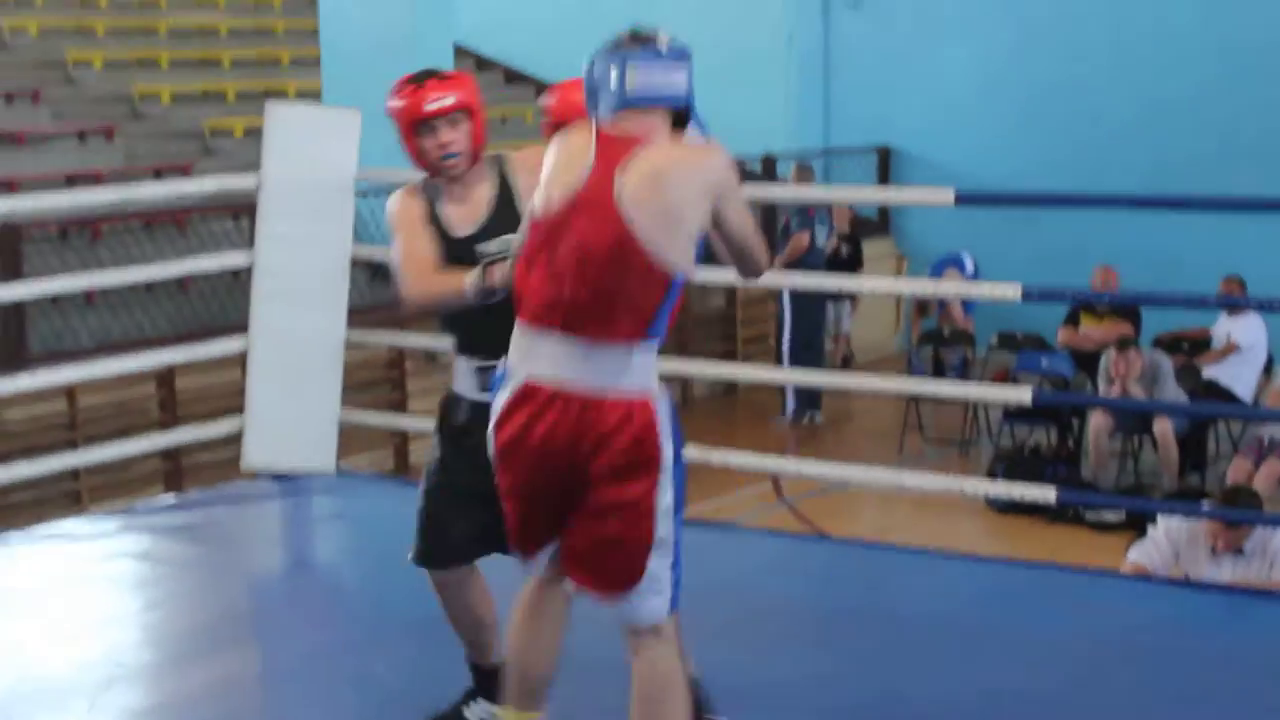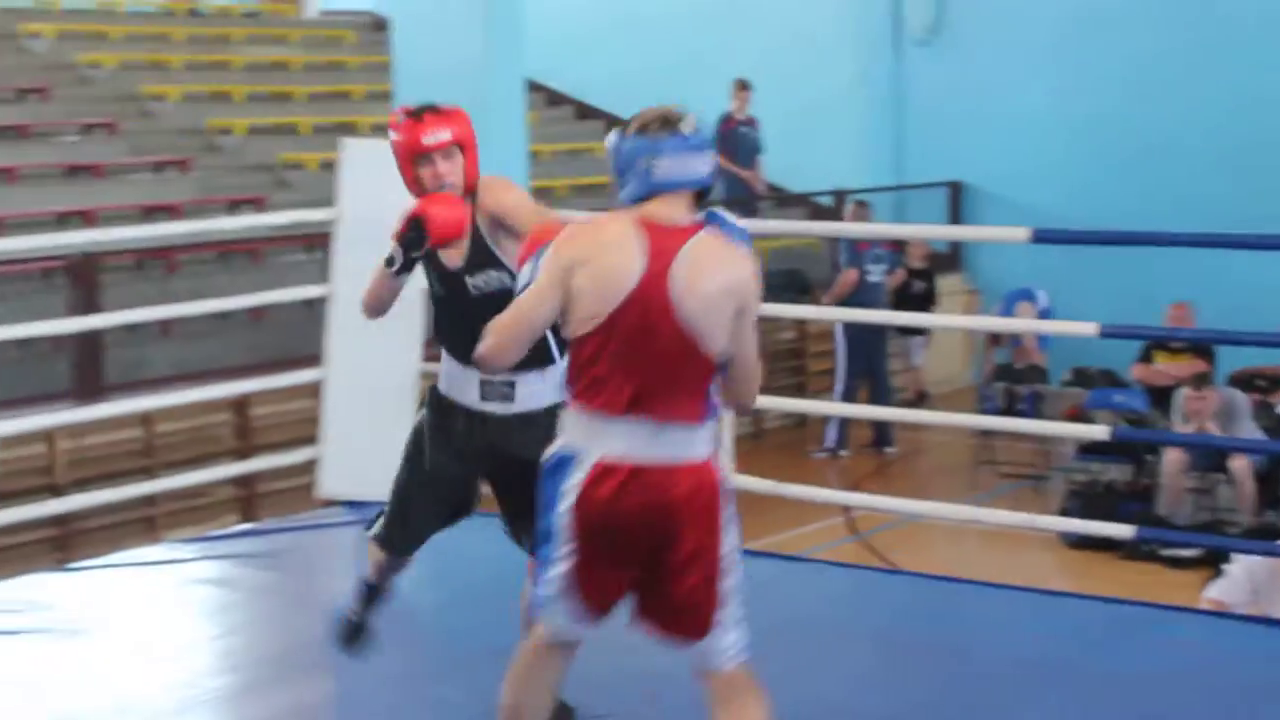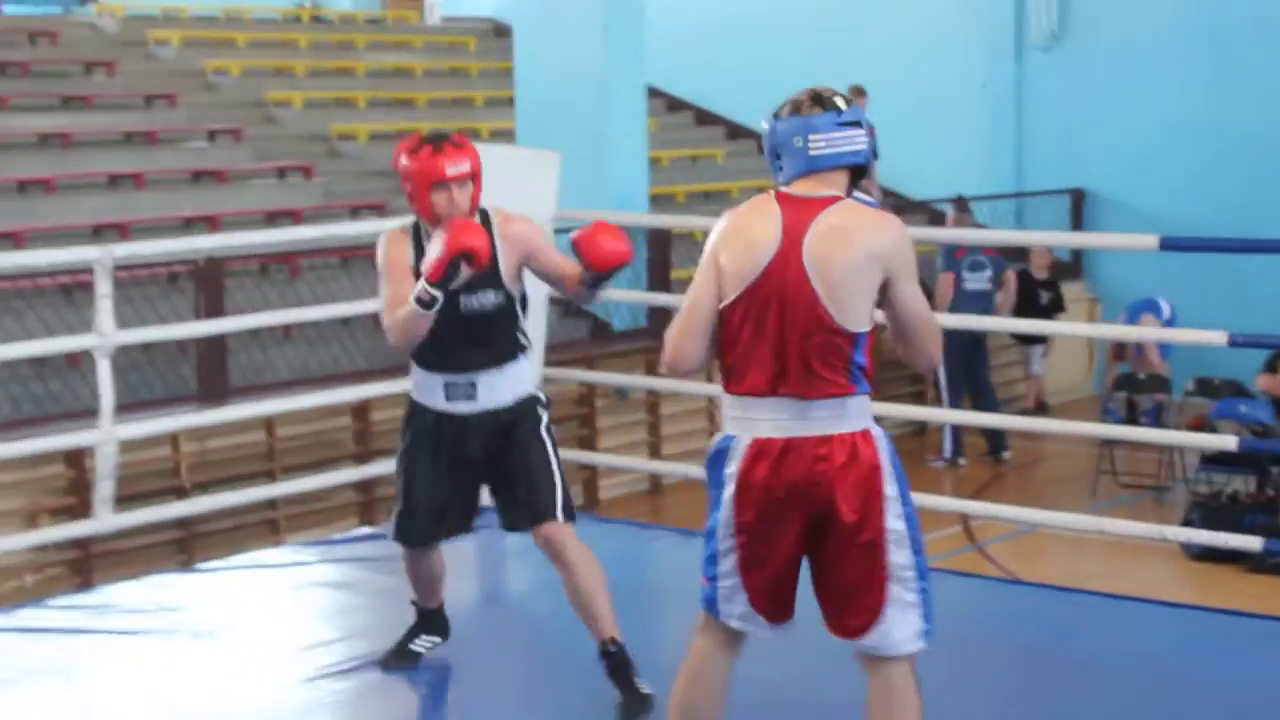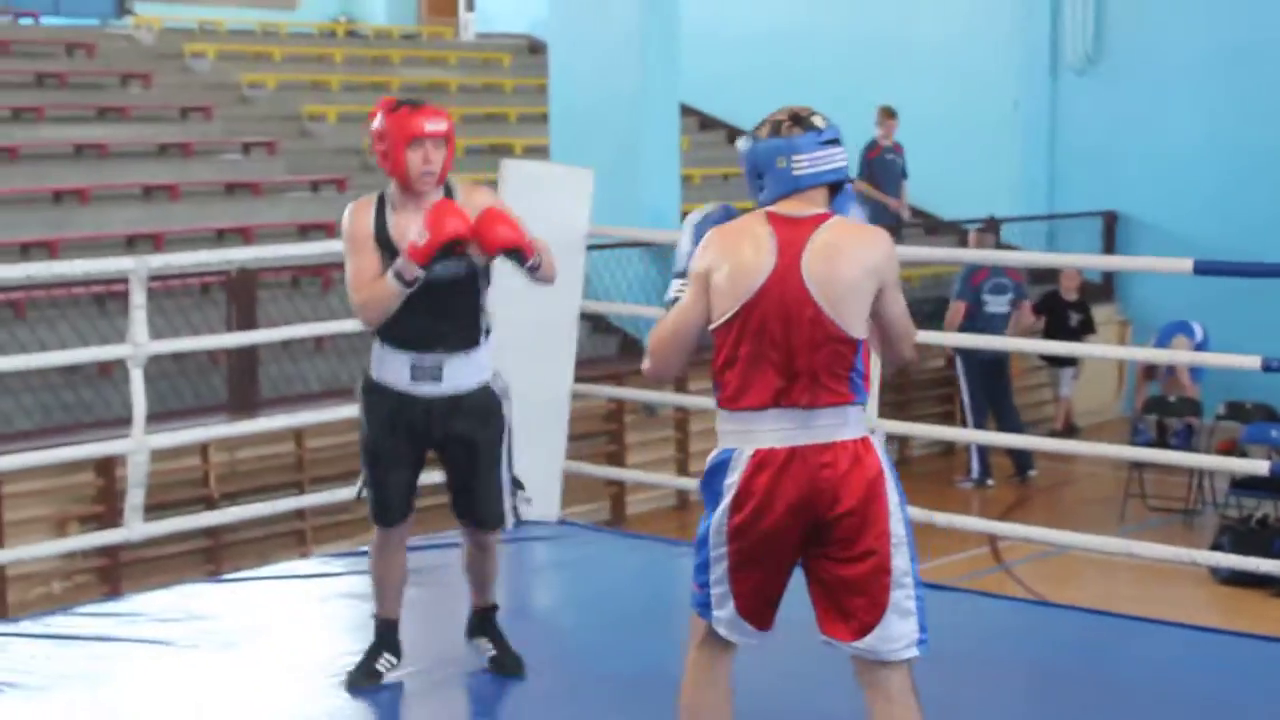
dt=0.3s
person 1, frame 1
left shoulder: (563, 151)
right shoulder: (701, 165)
right elbow: (754, 263)
left hip: (529, 401)
right hip: (621, 416)
left knee: (549, 577)
right knee: (650, 627)
person 1, frame 2
left shoulder: (581, 244)
right shoulder: (733, 260)
left elbow: (494, 354)
right elbow: (742, 394)
left wrist: (537, 282)
left hip: (594, 471)
right hip: (686, 478)
left knee: (554, 636)
right knee: (727, 667)
person 1, frame 3
left shoulder: (735, 227)
right shoulder: (881, 233)
left elbow: (680, 359)
right elbow: (926, 354)
left hip: (754, 455)
right hip: (846, 456)
left knee: (719, 629)
right knee: (889, 656)
person 1, frame 4
left shoulder: (721, 246)
right shoulder: (869, 247)
left elbow: (660, 364)
right elbow: (901, 354)
left wrist: (688, 274)
left hip: (749, 465)
right hip: (844, 463)
left knee: (711, 640)
right knee: (887, 665)
person 2, frame 1
left shoulder: (528, 169)
right shoulder: (410, 204)
right elbow: (418, 291)
right wrist: (490, 280)
right hip: (475, 400)
right knee: (441, 558)
person 2, frame 2
left shoulder: (498, 198)
right shoulder: (416, 222)
right elbow: (374, 306)
right wrist: (401, 251)
left hip: (534, 404)
right hip: (460, 399)
right knee: (401, 531)
right ankle: (371, 593)
person 2, frame 3
left shoulder: (510, 230)
right shoulder: (398, 245)
left elbow: (578, 284)
right elbow: (399, 336)
left wrist: (601, 270)
right wrist: (436, 277)
left hip: (509, 404)
right hip: (435, 411)
left knee: (554, 532)
right knee: (418, 538)
left ankle: (617, 661)
right ankle: (431, 622)
person 2, frame 4
left shoulder: (478, 203)
right shoulder: (363, 217)
left elbow: (546, 272)
right elbow: (366, 308)
left wrist: (519, 246)
right wrist: (416, 258)
left hip: (468, 390)
right hip: (394, 391)
left knee: (485, 527)
right knee: (389, 522)
left ankle: (484, 624)
right ankle: (384, 640)
person 3, frame 1
left shoulder: (799, 208)
right shoulder: (821, 209)
left elbow: (801, 240)
right elbow: (823, 243)
left wrist: (780, 261)
left knee: (789, 346)
right knee: (813, 345)
left ankle: (795, 409)
right ankle: (811, 406)
person 3, frame 2
left shoulder: (850, 243)
right shoulder: (884, 245)
left elbow: (849, 277)
right elbow: (896, 276)
left wrist: (829, 298)
left hip: (853, 320)
left knee: (846, 381)
right knee: (878, 378)
left ankle: (835, 442)
right ankle: (884, 439)
person 3, frame 3
left shoulder: (949, 250)
right shoulder: (989, 252)
left elbow: (946, 282)
right elbow: (1010, 279)
right wrist: (1001, 312)
left hip: (953, 330)
right hip: (978, 329)
left knee: (951, 390)
right knee: (982, 387)
left ankle: (952, 452)
right ankle: (999, 446)
person 3, frame 4
left shoulder: (970, 272)
right shoulder: (1011, 273)
left elbow: (957, 309)
right elbow: (1025, 311)
left hip: (972, 351)
right hip: (999, 351)
left knee: (975, 412)
right knee: (1005, 407)
left ankle: (980, 473)
right ankle: (1024, 465)
